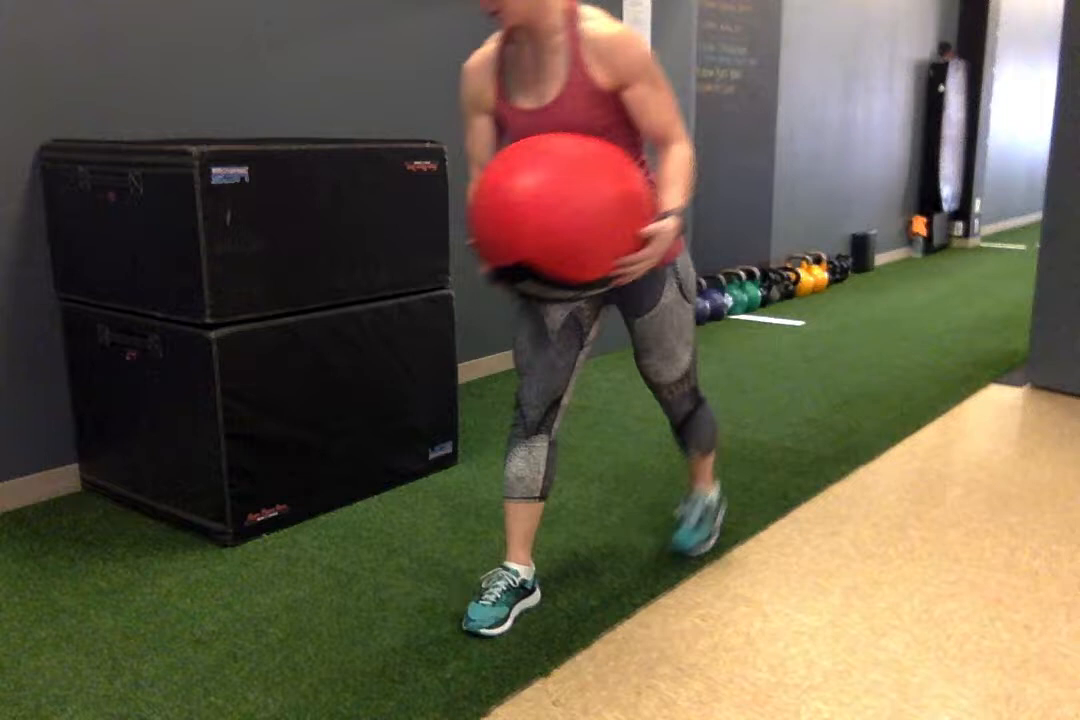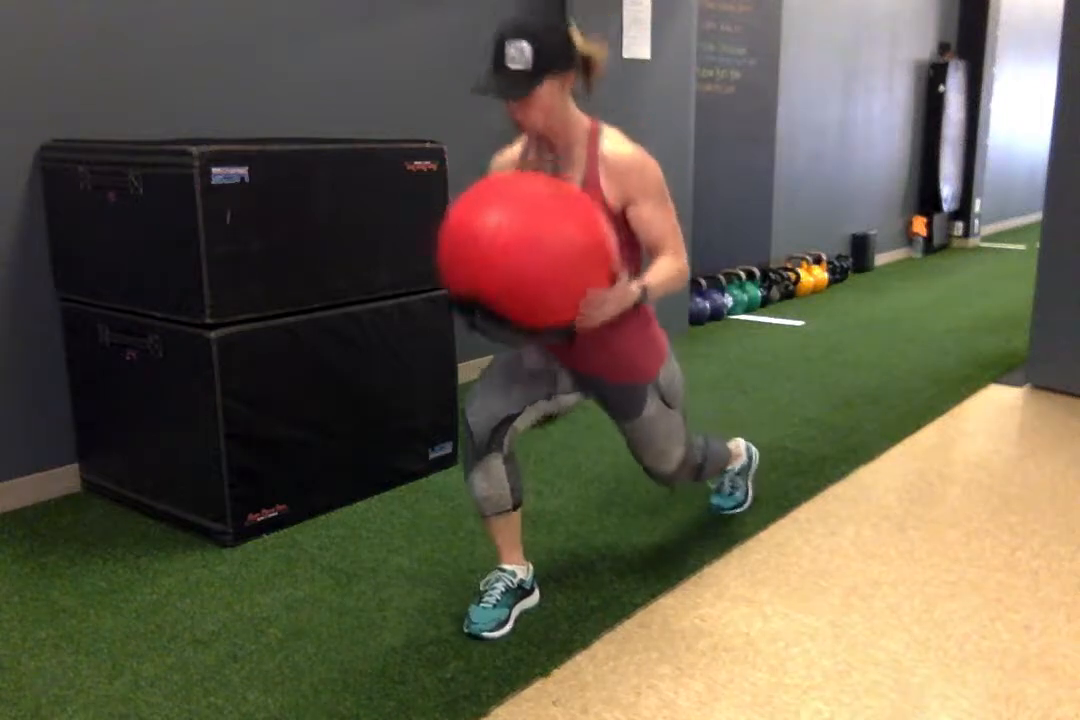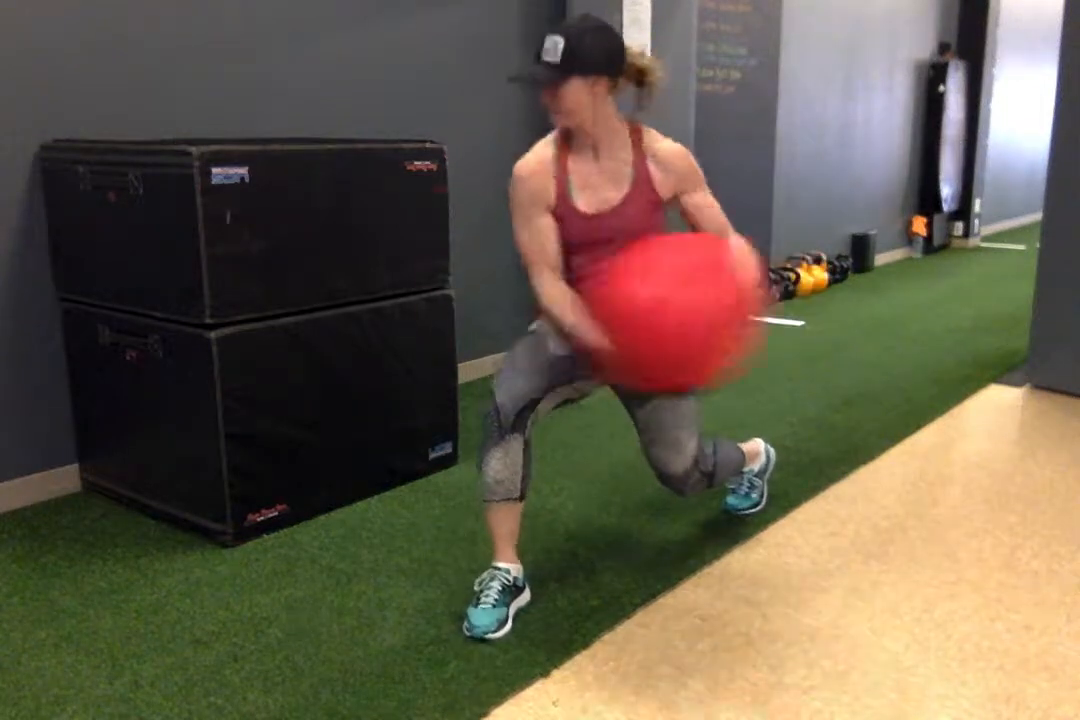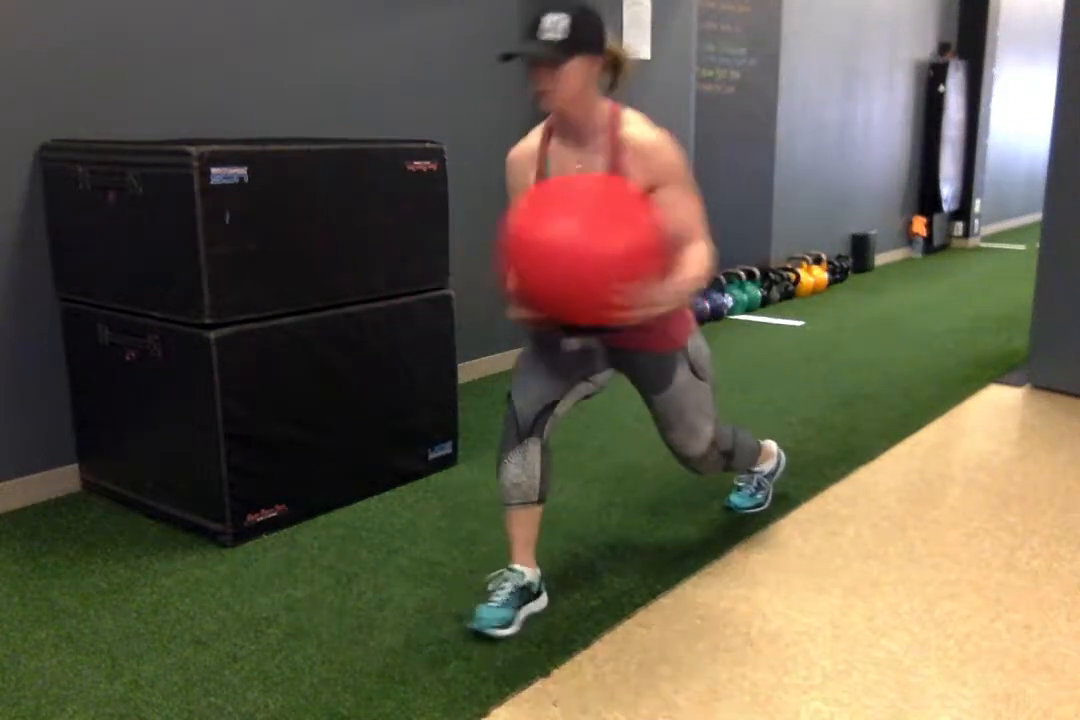
dt=1s
person 1, frame 1
right shoulder: (482, 72)
left elbow: (675, 143)
right elbow: (484, 182)
left wrist: (669, 220)
left hip: (643, 254)
left knee: (672, 383)
right knee: (536, 407)
left ankle: (704, 493)
right ankle: (517, 572)
person 1, frame 2
left shoulder: (623, 162)
right shoulder: (506, 165)
left elbow: (676, 261)
left wrist: (633, 293)
left hip: (626, 354)
right hip: (547, 343)
left knee: (667, 464)
right knee: (482, 426)
left ankle: (736, 457)
right ankle: (513, 575)
person 1, frame 3
left shoulder: (666, 159)
right shoulder: (534, 170)
left elbow: (726, 240)
right elbow: (547, 279)
right wrist: (595, 342)
right hip: (570, 329)
left knee: (681, 470)
right knee: (507, 405)
left ankle: (753, 457)
right ankle: (505, 574)
person 1, frame 4
left shoulder: (649, 146)
right shoulder: (527, 155)
left elbow: (695, 246)
left wrist: (669, 293)
right wrist: (525, 298)
left hip: (656, 329)
right hip: (574, 322)
left knee: (696, 446)
right knee: (524, 412)
left ankle: (765, 458)
right ankle: (521, 576)
